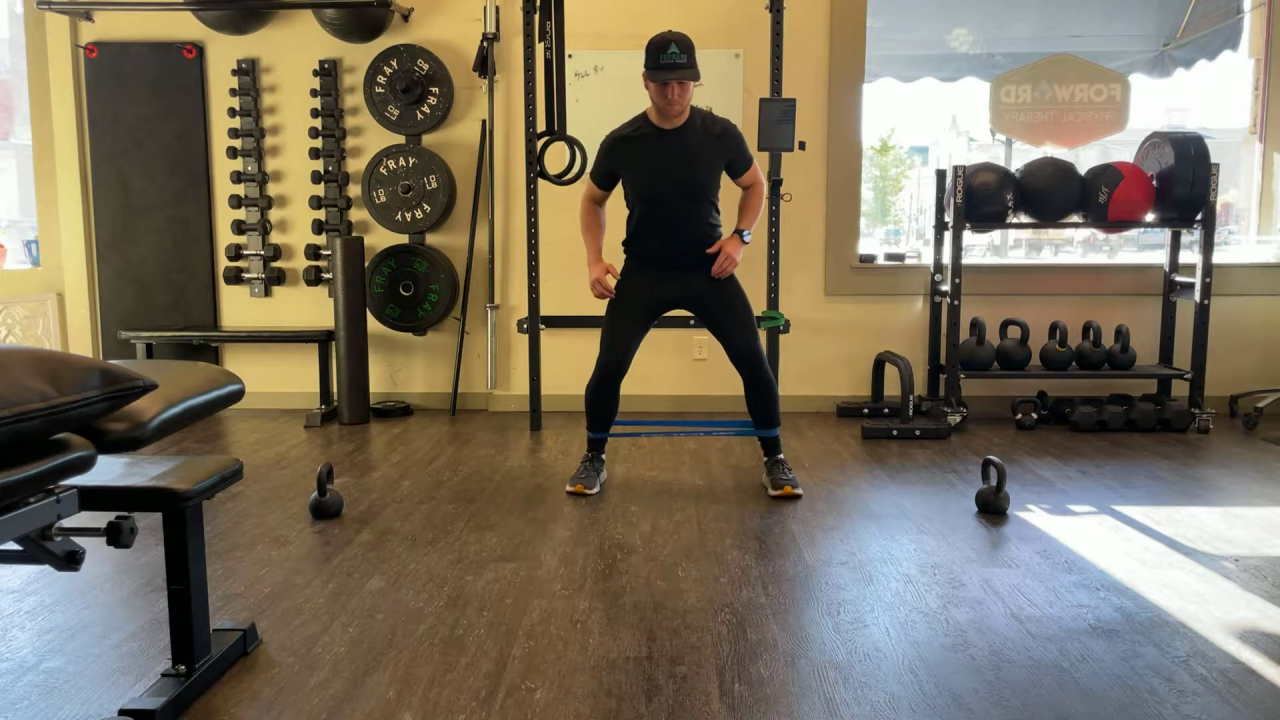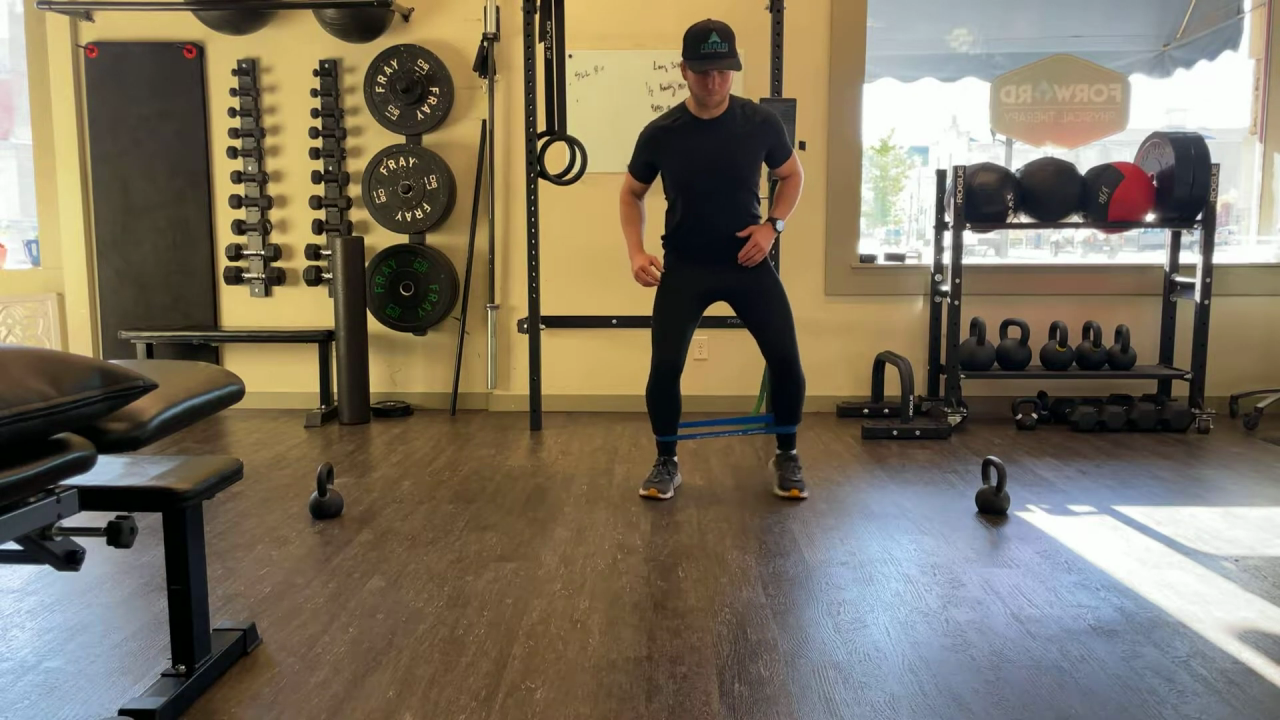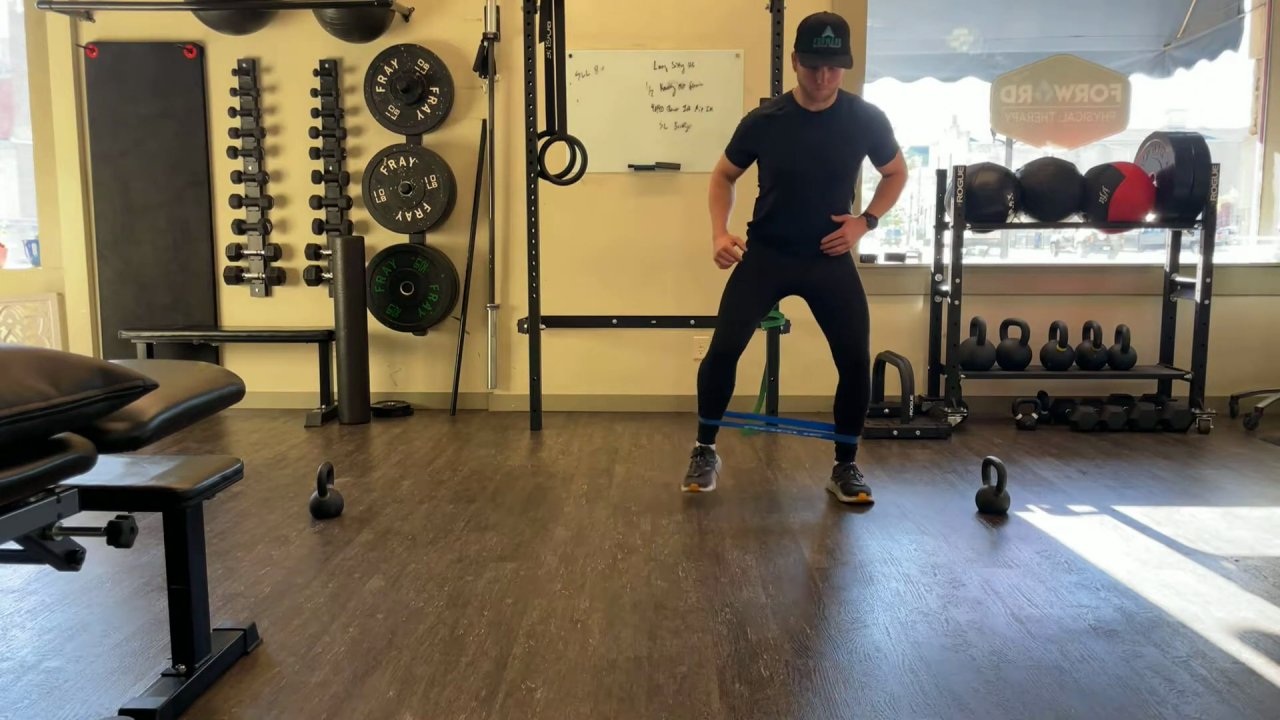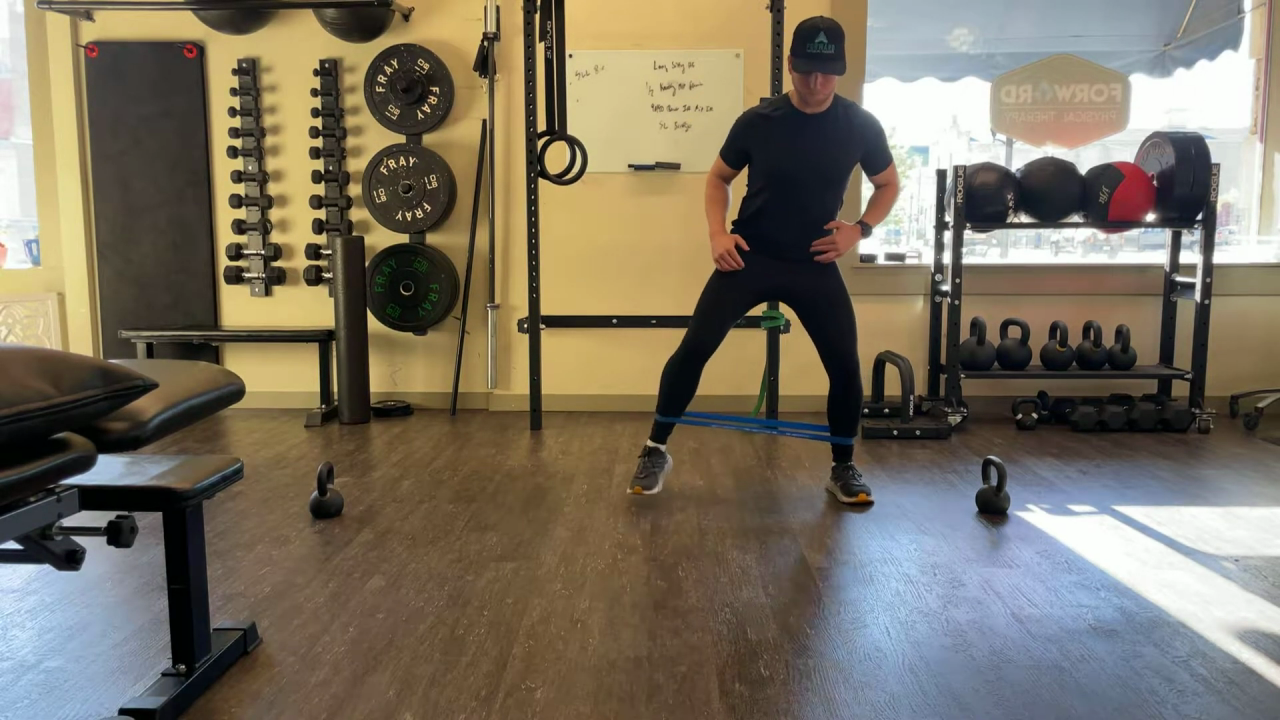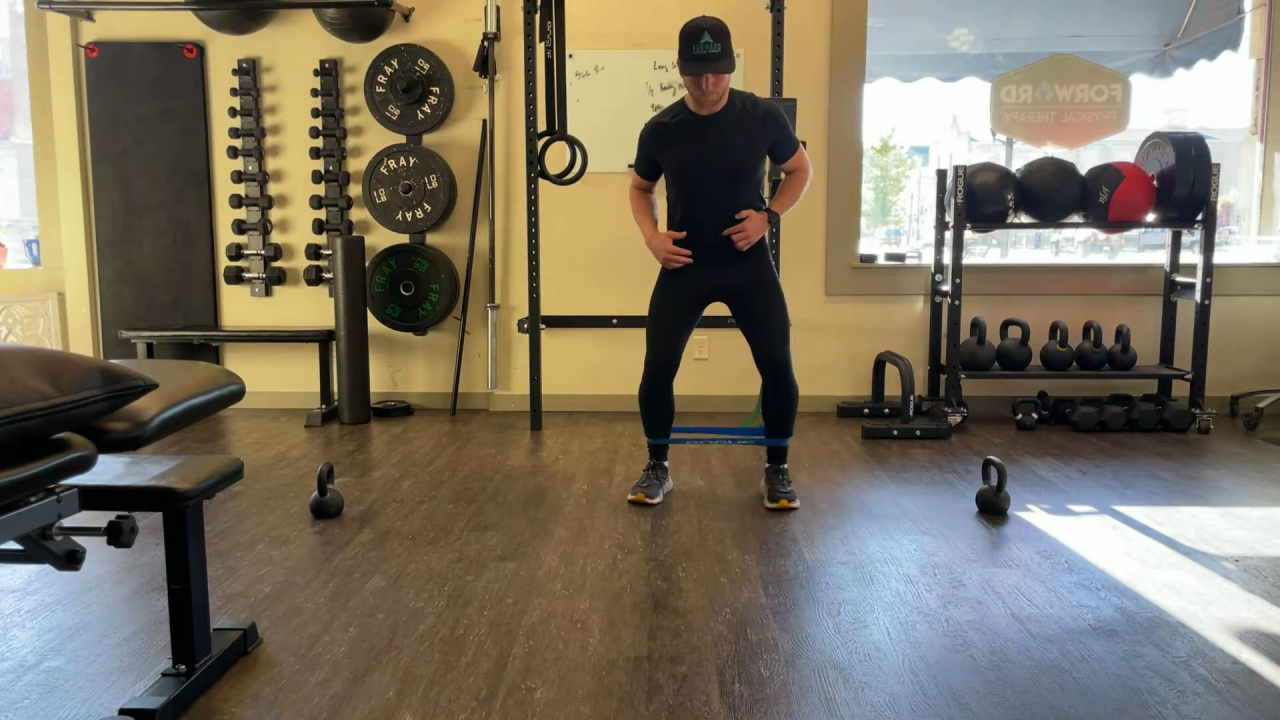
dt=1s
person 1, frame 1
left shoulder: (720, 134)
right shoulder: (621, 142)
left elbow: (754, 185)
right elbow: (592, 200)
left wrist: (739, 237)
right wrist: (594, 259)
left hip: (708, 268)
right hip: (643, 272)
left knee: (753, 362)
right knee: (609, 368)
left ankle: (774, 459)
right ankle: (594, 457)
person 1, frame 2
left shoulder: (761, 122)
right shoulder: (660, 133)
left elbow: (792, 175)
right elbow: (631, 193)
left wrist: (772, 225)
right wrist: (636, 251)
left hip: (746, 261)
right hip: (683, 267)
left knee: (785, 359)
right knee: (665, 367)
left ankle: (786, 456)
right ankle: (667, 462)
person 1, frame 3
left shoulder: (866, 119)
right shoulder: (764, 121)
left elbow: (897, 173)
right elbow: (724, 175)
left wrist: (866, 220)
right wrist: (720, 231)
left hip: (830, 258)
right hip: (766, 254)
left knee: (855, 362)
right knee: (724, 349)
left ankle: (845, 466)
right ankle: (705, 450)
person 1, frame 4
left shoulder: (860, 126)
right shoulder: (757, 122)
left elbow: (889, 185)
right elbow: (718, 177)
left wrist: (860, 228)
right wrist: (718, 233)
left hip: (814, 264)
right hip: (749, 258)
left knee: (846, 366)
right knee: (694, 349)
left ankle: (843, 468)
right ankle: (656, 449)
person 1, frame 5
left shoulder: (763, 116)
right shoulder: (660, 130)
left elbow: (800, 170)
right elbow: (640, 189)
left wrist: (769, 216)
right wrist: (651, 235)
left hip: (747, 261)
right hip: (685, 265)
left knee: (777, 367)
right knee: (658, 367)
left ankle: (776, 468)
right ankle: (658, 466)
